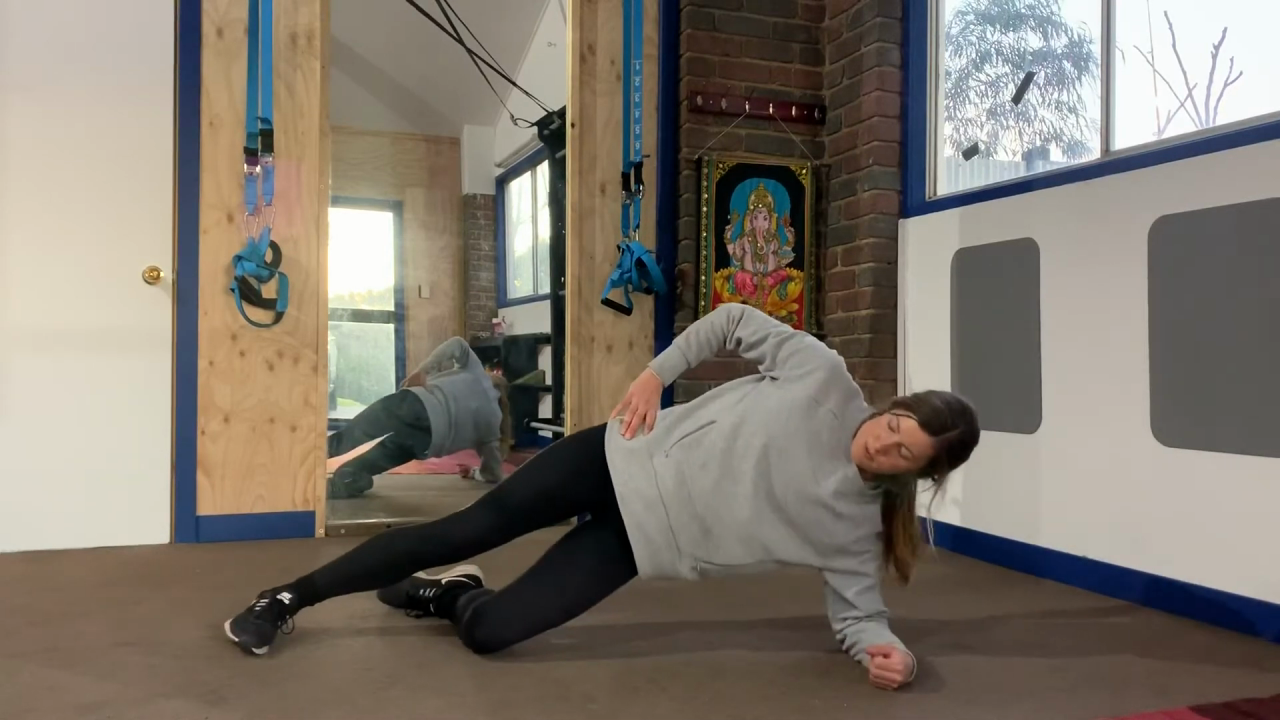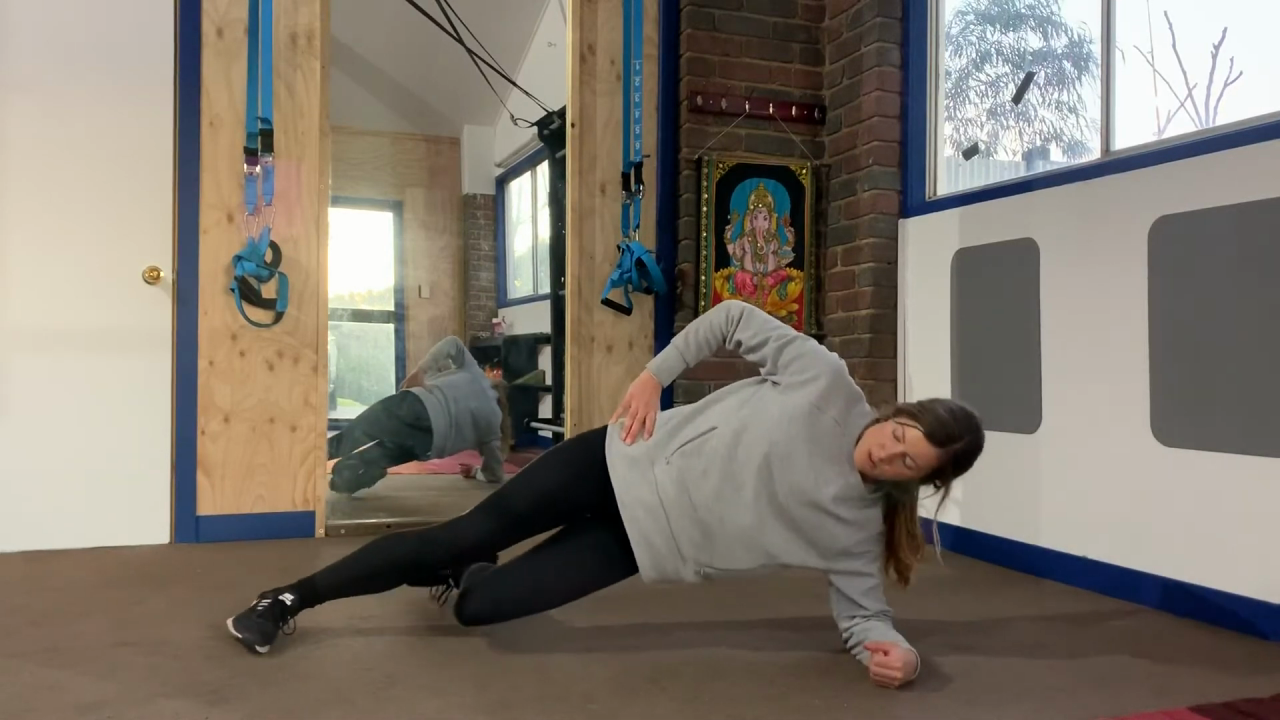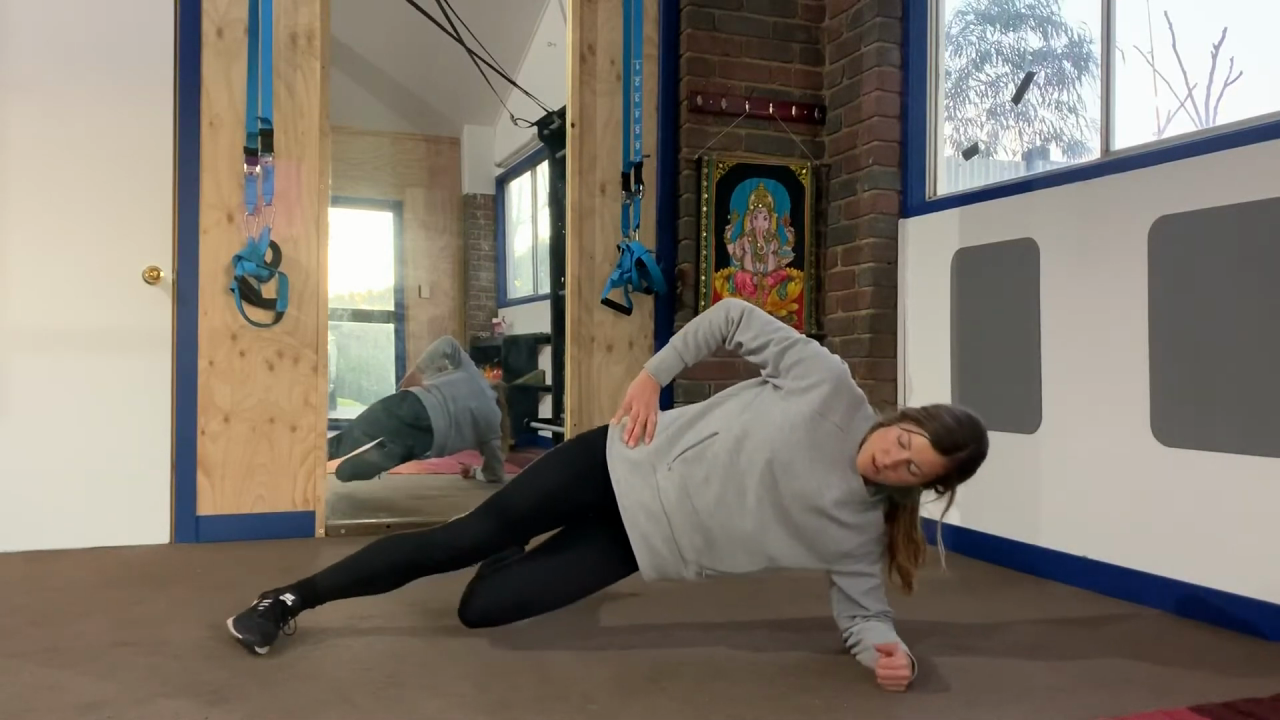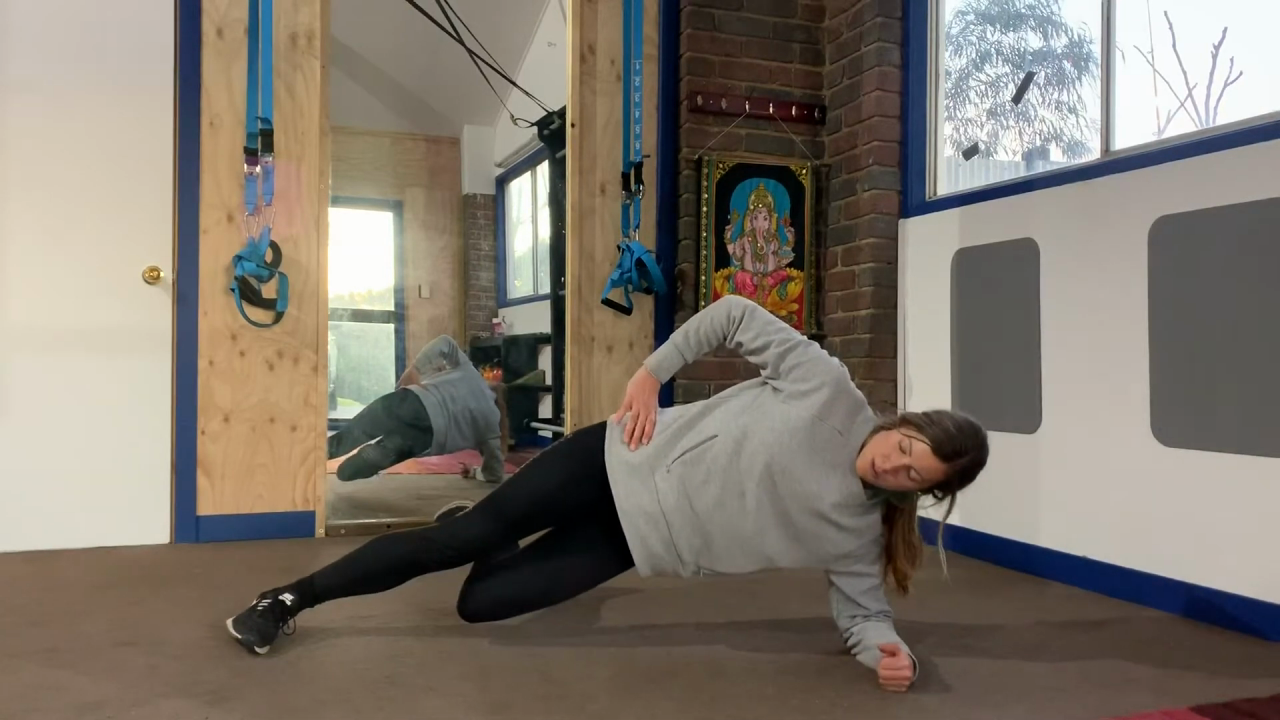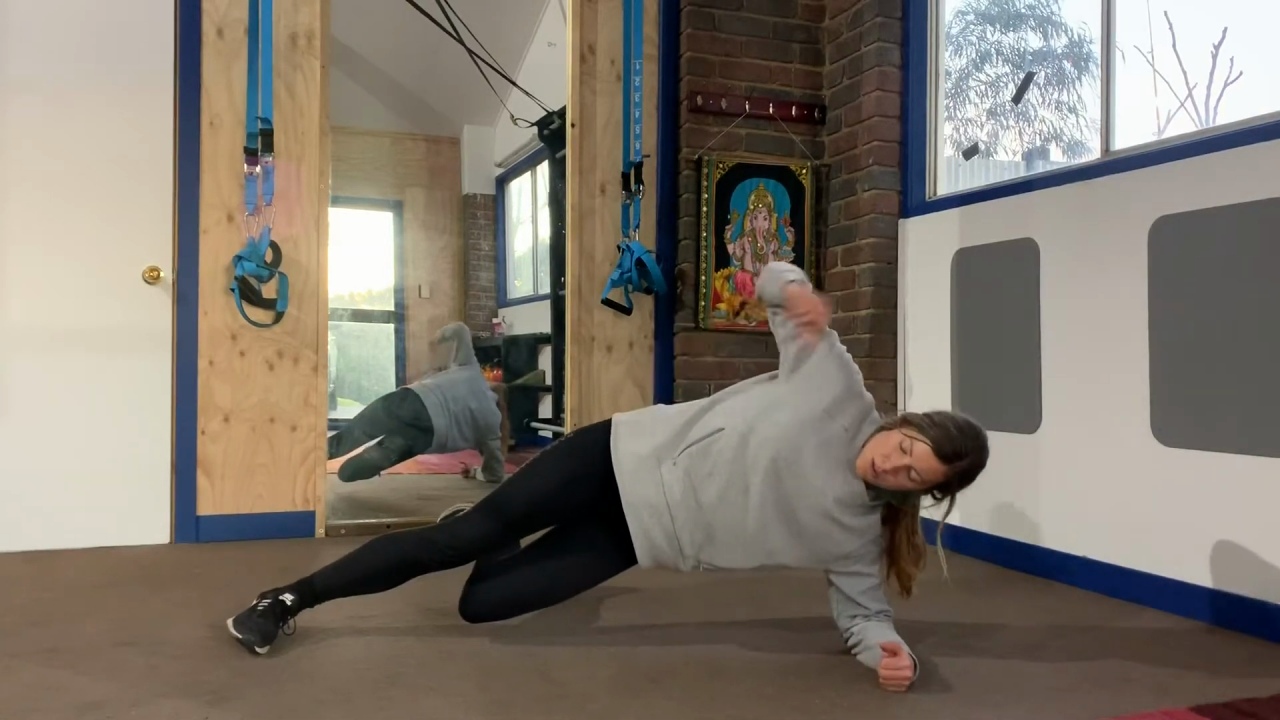
dt=0.4s
person 1, frame 1
left shoulder: (855, 523)
right shoulder: (824, 375)
left elbow: (857, 609)
right elbow: (733, 320)
left wrist: (890, 650)
right wrist: (655, 372)
left hip: (641, 536)
right hip: (624, 460)
left knee: (491, 630)
right knee: (468, 529)
left ankle: (451, 595)
right ankle: (288, 597)
person 1, frame 2
left shoulder: (857, 526)
right shoulder: (826, 381)
left elbow: (861, 609)
right elbow: (734, 318)
left wrist: (896, 650)
right wrist: (653, 374)
left hip: (644, 539)
right hip: (627, 463)
left knee: (480, 607)
right knee: (471, 533)
left ankle: (459, 577)
right ankle: (290, 597)
person 1, frame 3
left shoulder: (860, 528)
right shoulder: (829, 385)
left elbow: (862, 609)
right elbow: (734, 317)
left wrist: (890, 651)
right wrist: (652, 374)
left hip: (645, 541)
right hip: (628, 464)
left knee: (481, 608)
right knee: (467, 538)
left ankle: (510, 551)
right ankle: (291, 597)
person 1, frame 4
left shoulder: (857, 528)
right shoulder: (828, 389)
left elbow: (861, 608)
right elbow: (735, 314)
left wrist: (890, 650)
right wrist: (650, 372)
left hip: (639, 536)
right hip: (622, 464)
left knee: (478, 603)
right knee: (464, 538)
left ankle: (495, 545)
right ankle: (289, 597)
person 1, frame 5
left shoulder: (859, 528)
right shoulder: (838, 390)
left elbow: (861, 606)
right elbow: (775, 274)
left wrist: (889, 649)
right wrist: (796, 291)
left hip: (640, 533)
right hip: (627, 457)
left knee: (481, 604)
right knee: (472, 536)
left ankle: (491, 548)
right ankle: (290, 598)
person 2, frame 1
left shoulder: (476, 373)
right shoulder: (492, 419)
left elbow: (456, 344)
right elbow: (493, 474)
left wrist: (422, 371)
right wrist: (474, 472)
right hip: (423, 435)
left knee: (344, 440)
right ankle: (348, 477)
person 2, frame 2
left shoulder: (473, 374)
right shoulder: (492, 418)
left elbow: (452, 343)
right elbow: (494, 475)
left wrist: (420, 371)
right wrist: (476, 472)
right hip: (423, 435)
left knee: (340, 444)
person 2, frame 3
left shoulder: (470, 373)
right shoulder: (491, 419)
left elbow: (447, 343)
right elbow: (495, 475)
left wrist: (416, 371)
right wrist: (475, 472)
right hip: (423, 433)
left knee: (339, 445)
person 2, frame 4
left shoulder: (469, 372)
right shoulder: (490, 418)
left elbow: (445, 342)
right elbow: (494, 474)
left wrist: (414, 369)
right wrist: (477, 472)
right hip: (421, 429)
left knee: (339, 444)
right knee: (348, 470)
person 2, frame 5
left shoulder: (471, 371)
right shoulder: (490, 419)
left elbow: (459, 329)
right elbow: (495, 474)
left wrist: (436, 342)
right wrist: (476, 472)
right hip: (422, 429)
left knee: (339, 443)
right knee: (349, 470)
